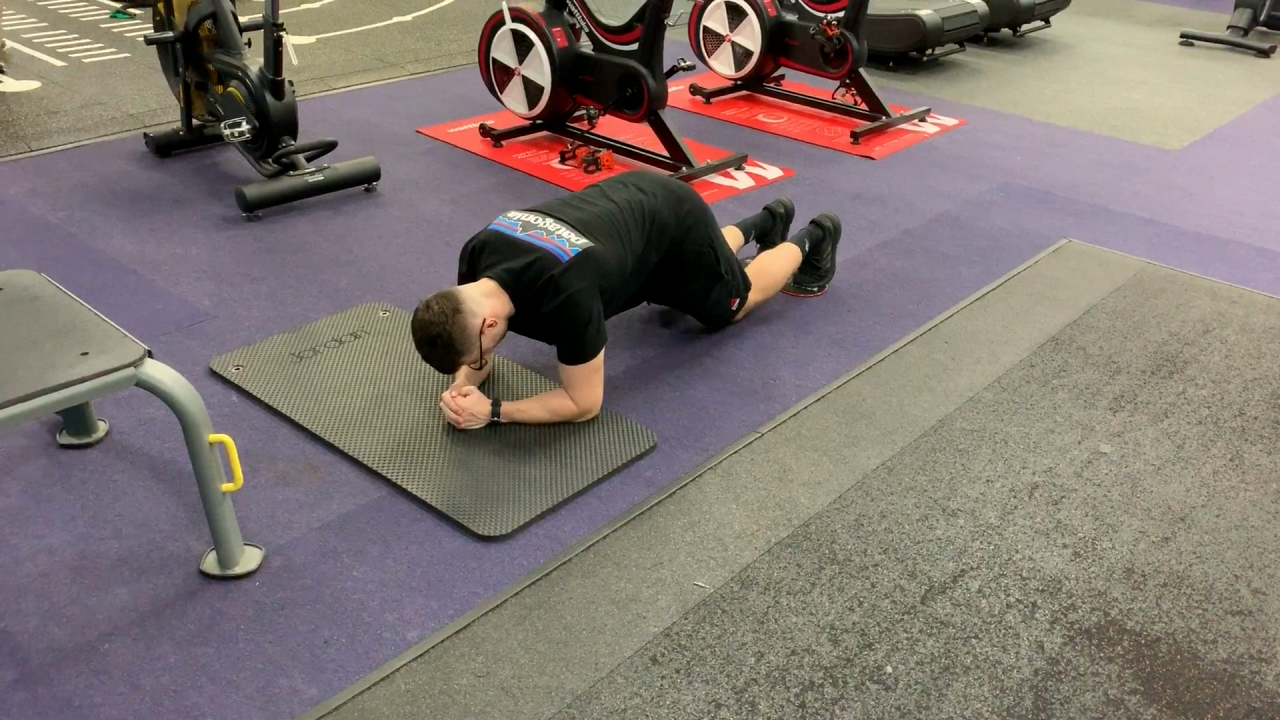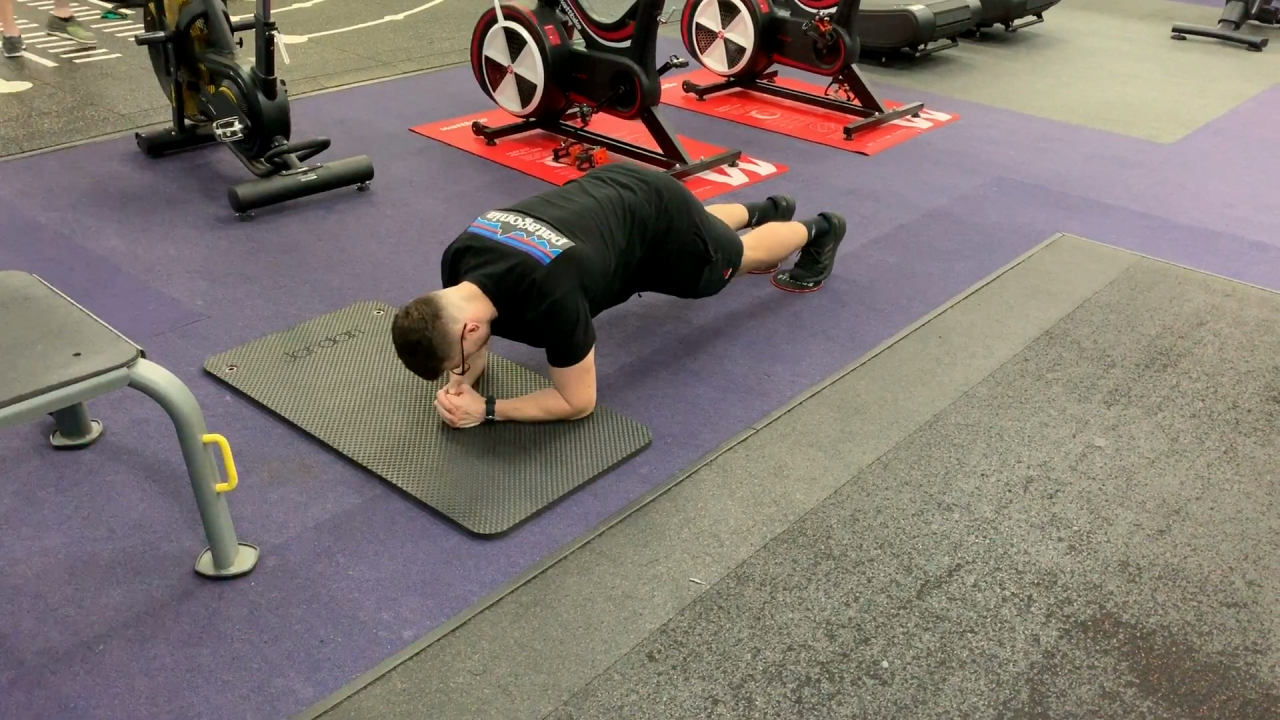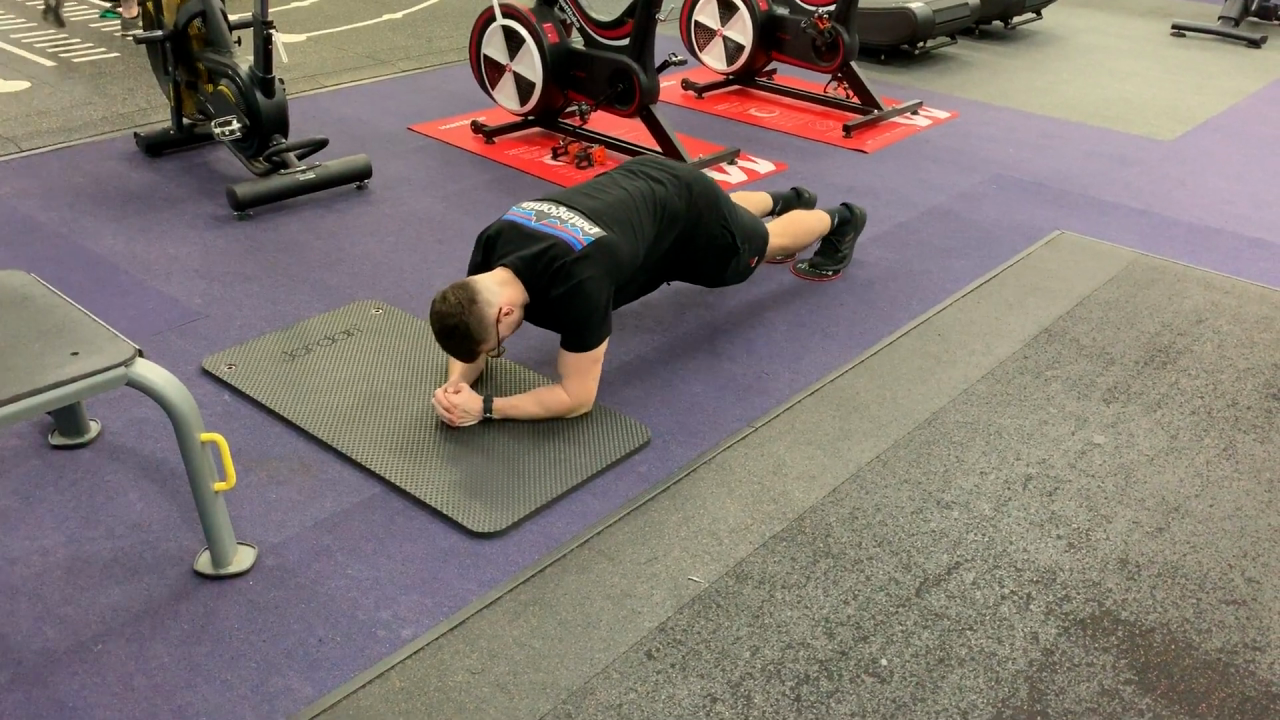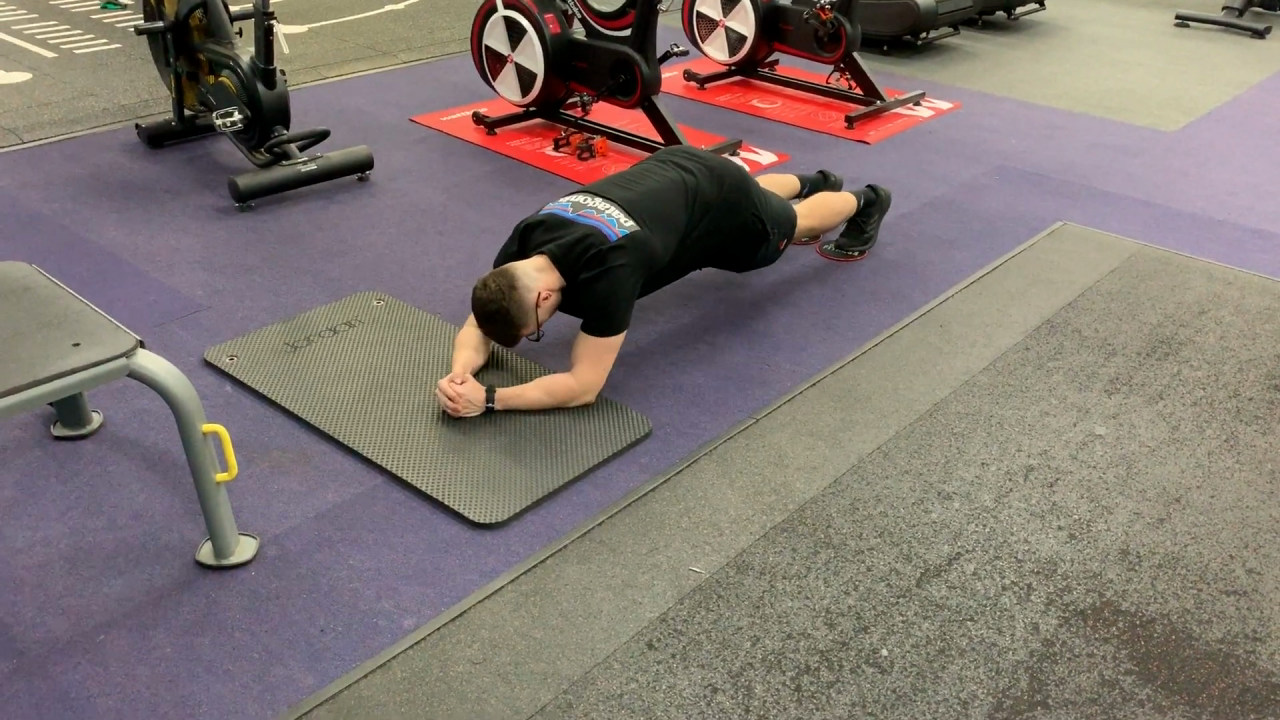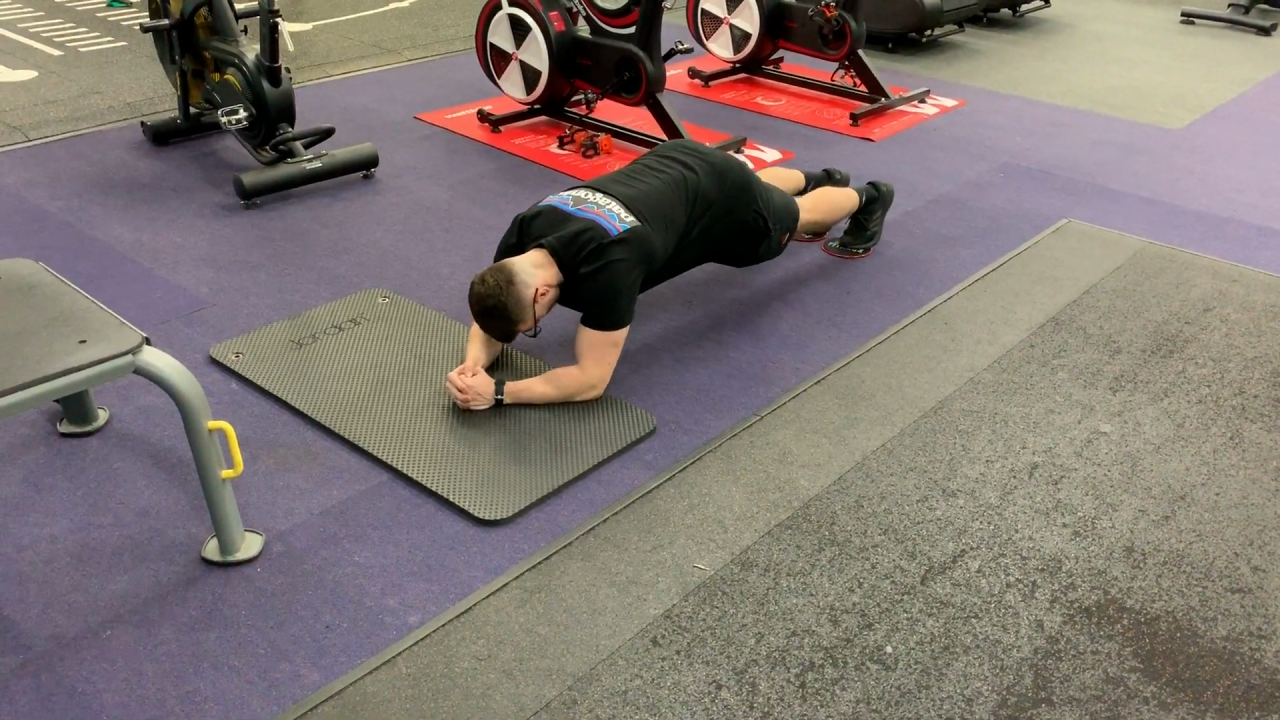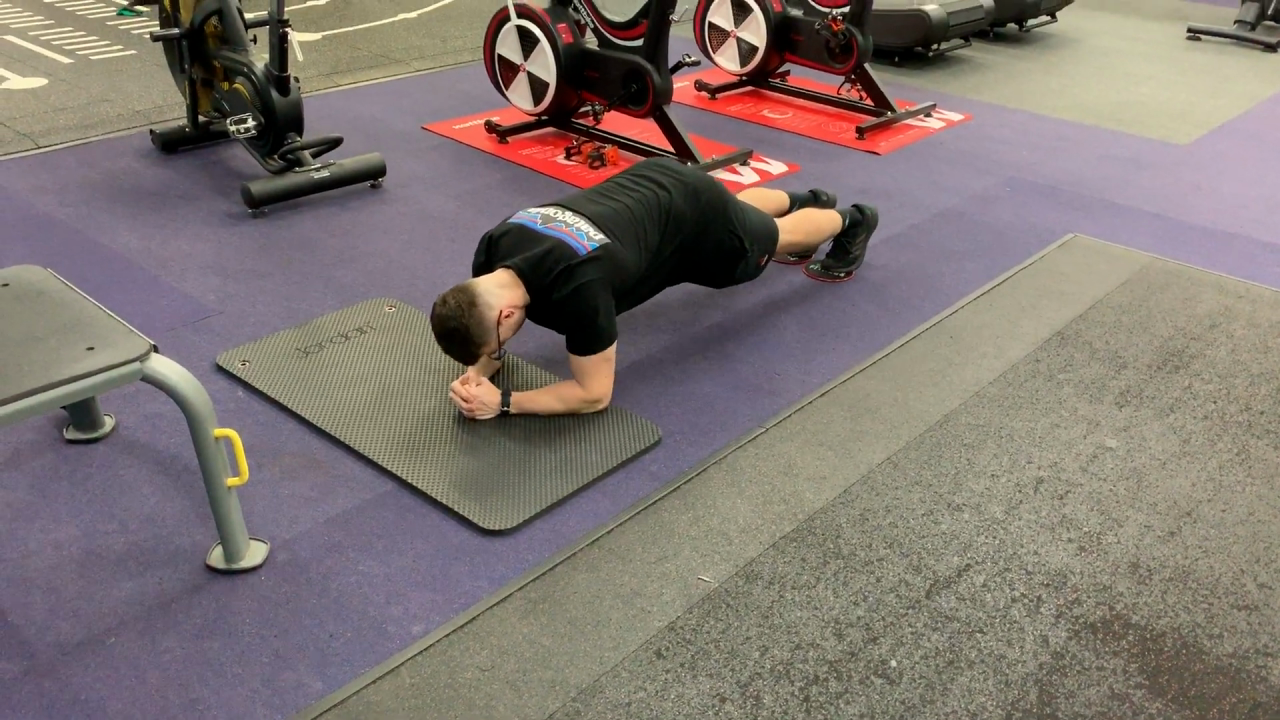
dt=0.5s
person 1, frame 1
left shoulder: (565, 296)
right shoulder: (478, 257)
left elbow: (584, 403)
right elbow: (472, 349)
left wrist: (492, 410)
right wrist: (462, 387)
left hip: (673, 218)
right hip: (630, 196)
left knee: (734, 305)
right knee: (675, 301)
left ankle: (813, 239)
right ankle: (765, 221)
person 1, frame 2
left shoulder: (549, 297)
right shoulder: (460, 261)
left elbow: (579, 401)
right elbow: (473, 349)
left wrist: (487, 408)
right wrist: (459, 385)
left hip: (657, 212)
right hip: (612, 188)
left knee: (737, 256)
right knee: (708, 230)
left ankle: (818, 231)
right ankle: (766, 210)
person 1, frame 3
left shoulder: (575, 285)
right shoulder: (492, 247)
left elbow: (577, 398)
right elbow: (474, 334)
left wrist: (484, 408)
right wrist: (458, 383)
left hip: (687, 208)
right hip: (641, 181)
left knee: (764, 243)
right knee: (732, 216)
left ankle: (840, 220)
right ankle: (786, 199)
person 1, frame 4
left shoulder: (605, 273)
right shoulder: (525, 242)
left elbow: (584, 386)
right elbow: (477, 326)
left wrist: (489, 400)
right wrist: (459, 374)
left hip: (719, 197)
right hip: (674, 169)
left knee: (793, 223)
right knee: (770, 197)
left ankle: (864, 202)
right ankle: (813, 182)
person 1, frame 5
left shoulder: (605, 269)
right shoulder: (522, 237)
left elbow: (590, 380)
right elbow: (487, 324)
left wrist: (498, 392)
right wrist: (473, 364)
left hip: (720, 193)
right hip: (675, 164)
left knee: (795, 216)
right knee: (767, 189)
left ankle: (866, 198)
right ankle: (821, 179)
person 1, frame 6
left shoulder: (576, 288)
right shoulder: (493, 252)
left elbow: (594, 393)
right elbow: (489, 347)
left wrist: (502, 402)
right wrist: (476, 373)
left hip: (693, 215)
right hip: (651, 183)
left knee: (775, 238)
right knee: (742, 209)
left ankle: (851, 221)
right ankle: (806, 202)
